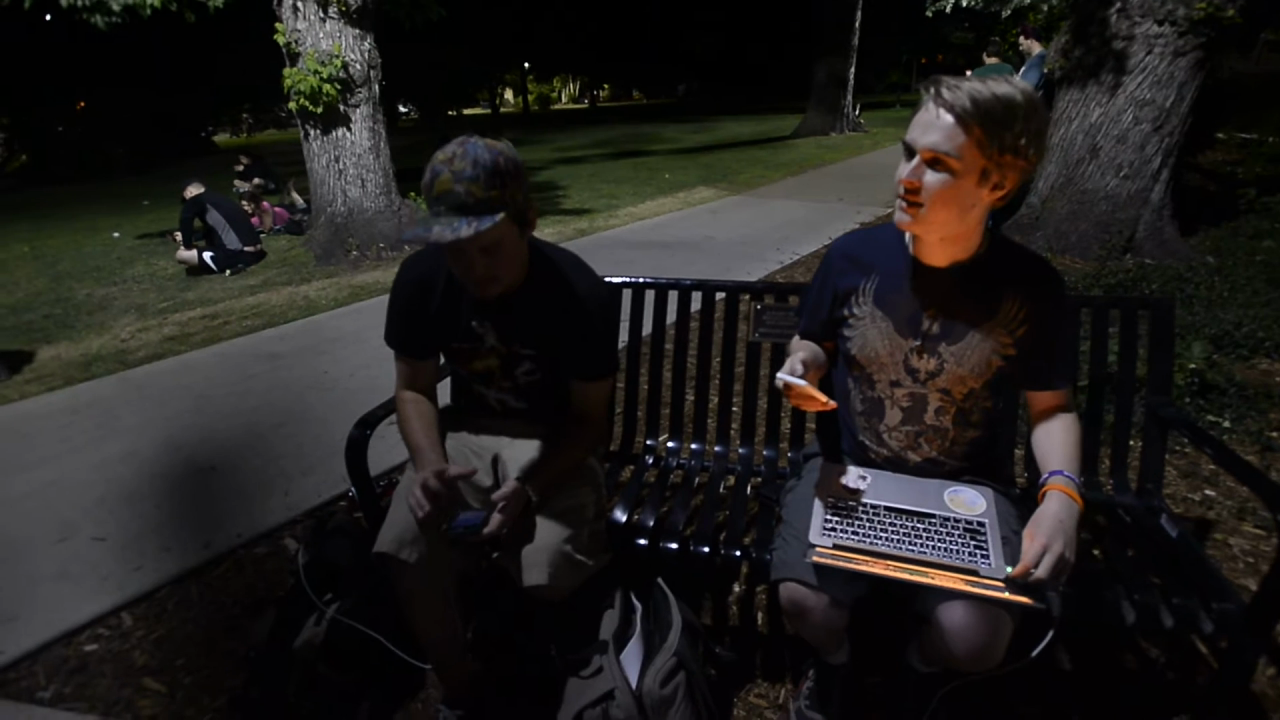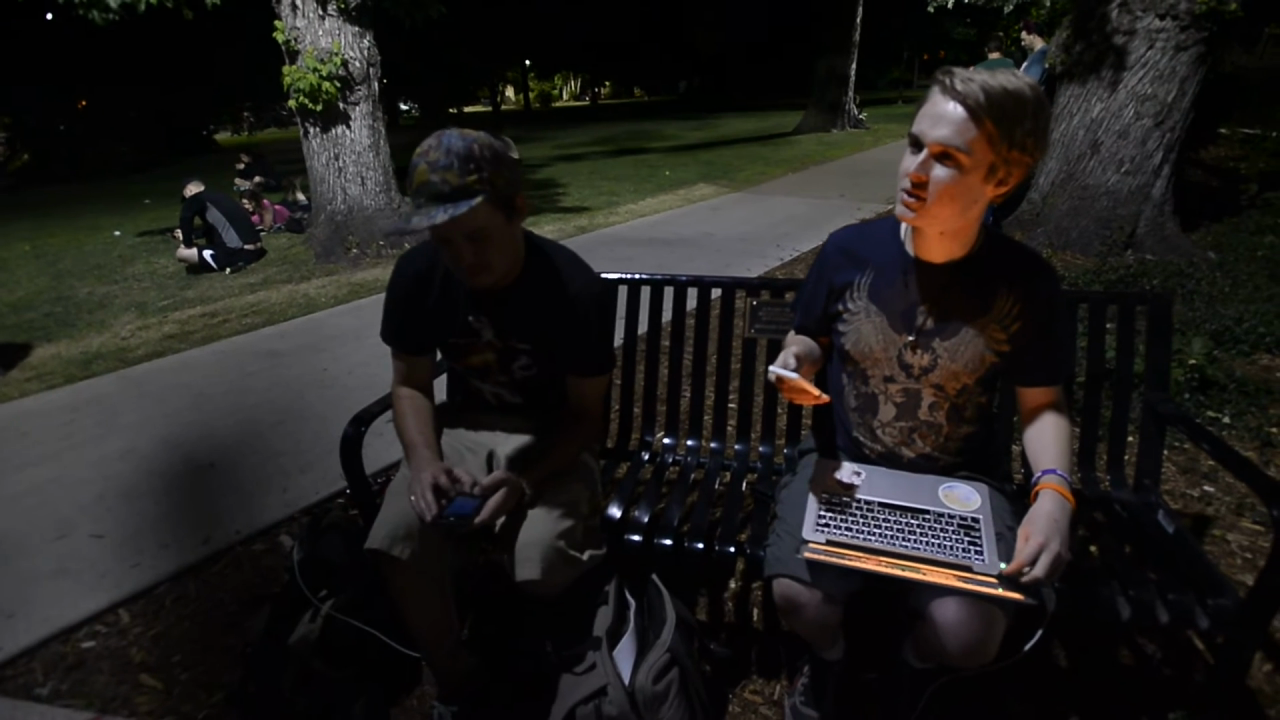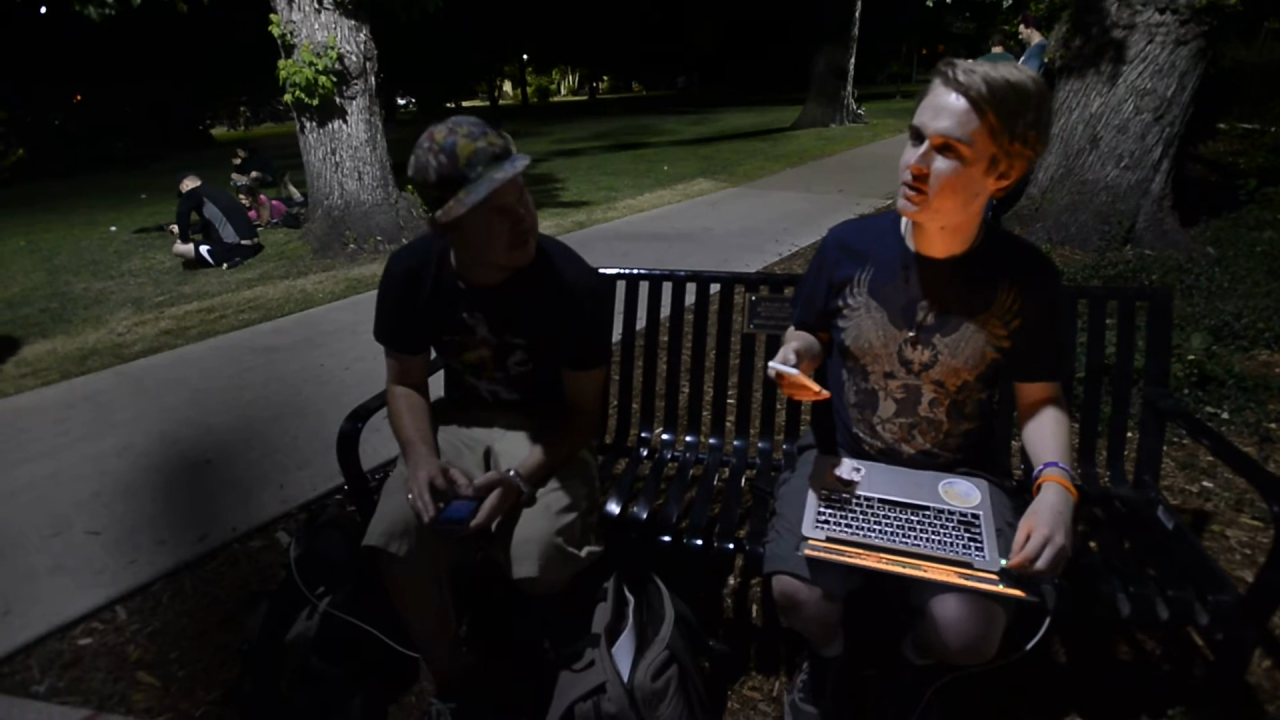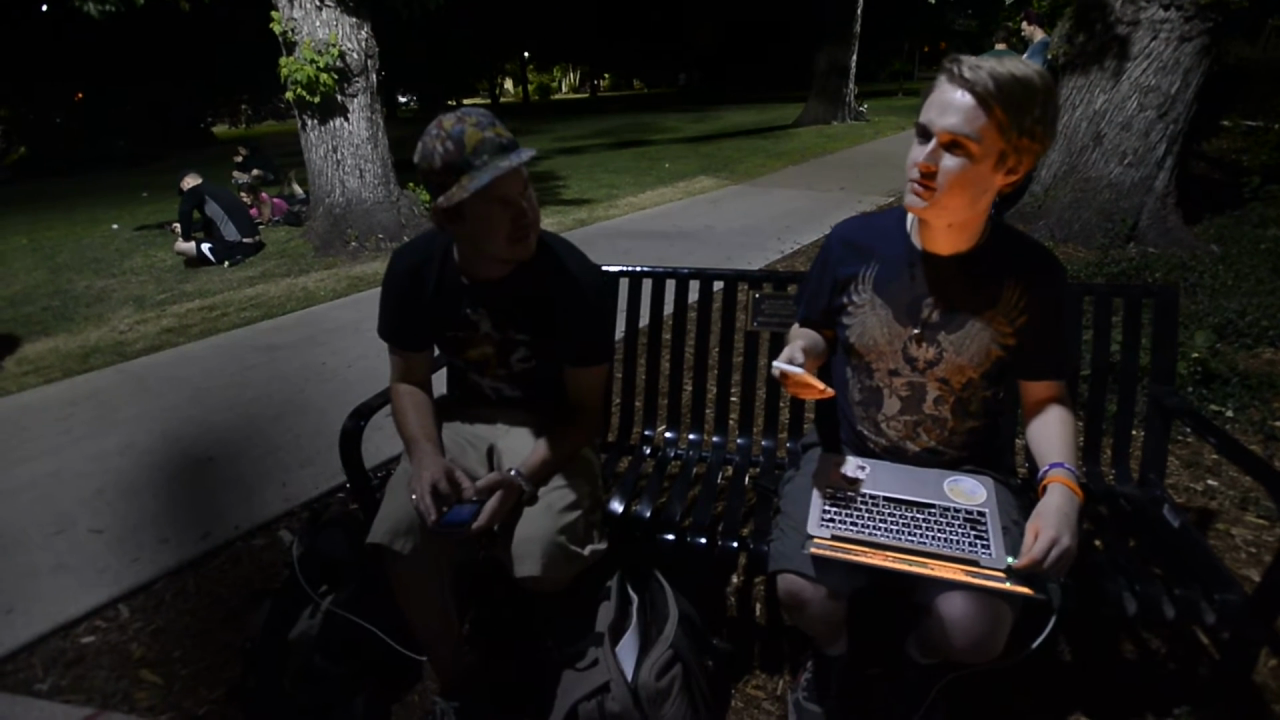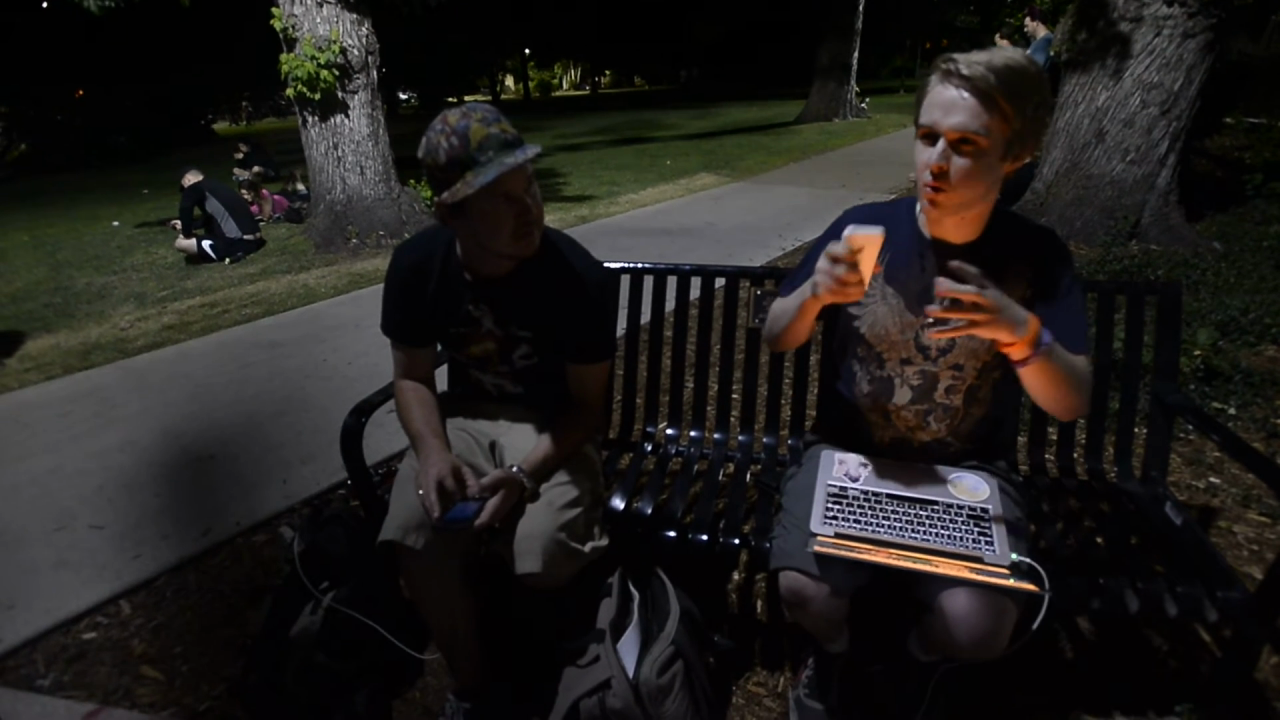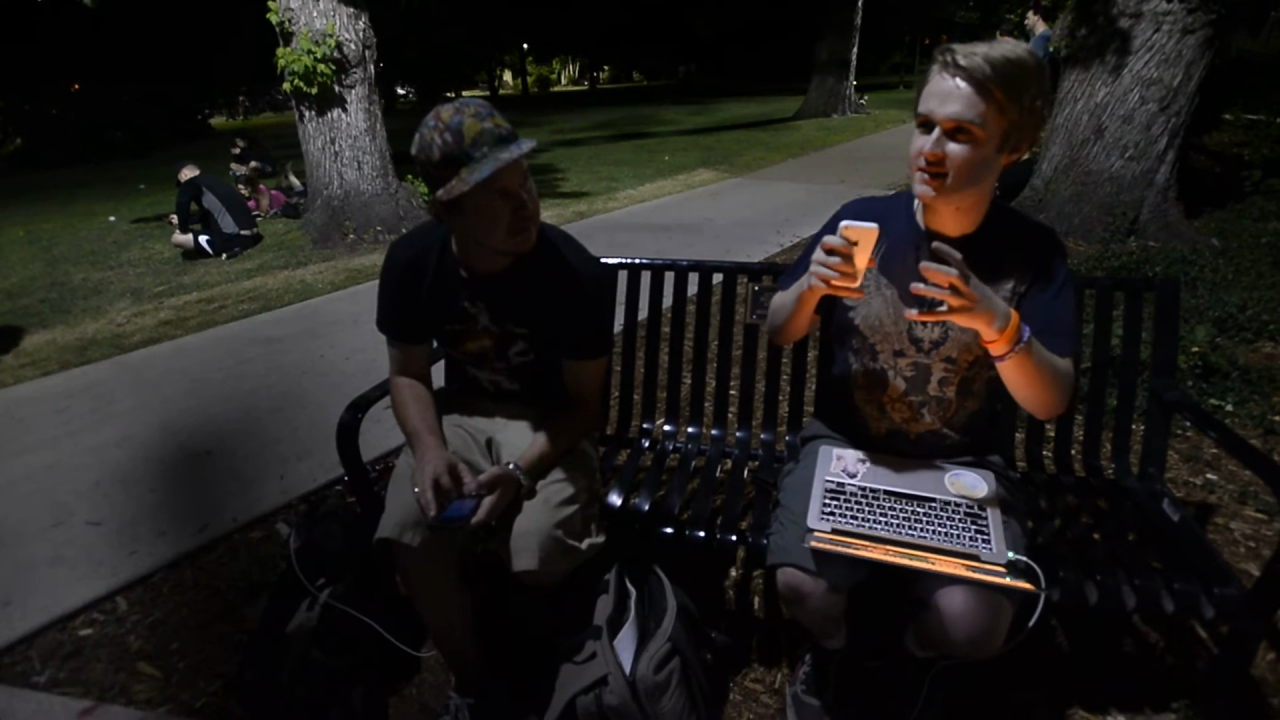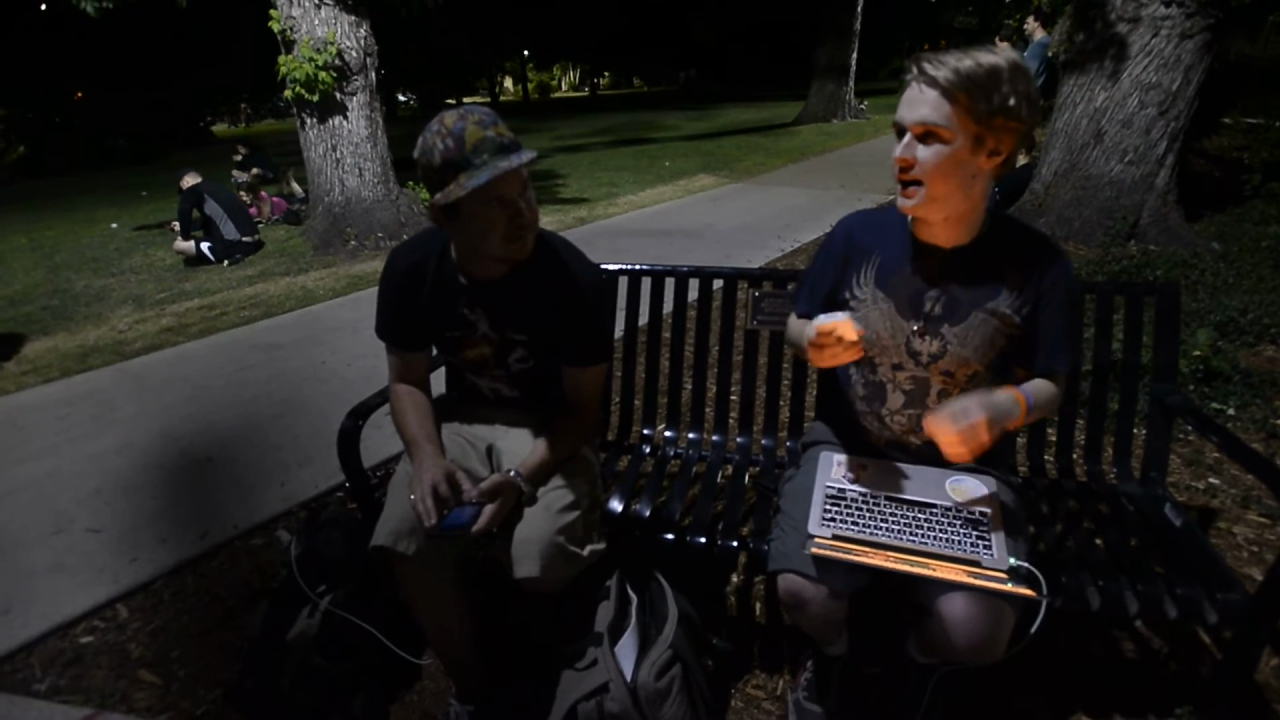
dt=0.7s
person 1, frame 1
left shoulder: (1031, 285)
right shoulder: (854, 255)
left elbow: (1051, 406)
right elbow: (816, 344)
left wrist: (1061, 492)
right wrist: (803, 368)
left hip: (966, 488)
right hip: (850, 469)
left knee: (973, 638)
right knee: (805, 601)
right ankle: (833, 662)
person 1, frame 2
left shoulder: (1025, 281)
right shoulder: (849, 251)
left elbow: (1041, 405)
right elbow: (810, 341)
left wrist: (1054, 491)
right wrist: (798, 361)
left hip: (960, 483)
right hip: (844, 466)
left knee: (967, 634)
right knee: (798, 598)
right ankle: (830, 657)
person 1, frame 3
left shoulder: (1026, 276)
right shoulder: (849, 246)
left elbow: (1039, 399)
right elbow: (809, 335)
left wrist: (1055, 484)
right wrist: (797, 357)
left hip: (960, 479)
right hip: (843, 462)
left knee: (967, 631)
right knee: (798, 595)
right ankle: (829, 655)
person 1, frame 4
left shoulder: (1031, 273)
right shoulder: (853, 242)
left elbow: (1044, 398)
right elbow: (811, 333)
left wrist: (1061, 486)
right wrist: (802, 355)
left hip: (964, 478)
right hip: (847, 459)
left knee: (974, 630)
right knee: (802, 594)
right ankle: (833, 655)
person 1, frame 5
left shoulder: (1039, 256)
right shoulder: (863, 227)
left elbow: (1072, 402)
right elbow: (777, 338)
left wrist: (1017, 329)
right wrist: (812, 295)
left hip: (966, 470)
right hip: (848, 452)
left knee: (978, 627)
right knee: (805, 592)
left ankle: (913, 662)
right ankle: (833, 652)
person 1, frame 6
left shoulder: (1033, 251)
right shoulder: (863, 220)
left elbow: (1050, 401)
right elbow: (779, 333)
left wrist: (995, 322)
right wrist: (811, 287)
left hip: (960, 463)
right hip: (845, 443)
left knee: (975, 625)
right knee: (803, 587)
left ankle: (911, 655)
right ankle: (831, 646)
person 1, frame 7
left shoulder: (1034, 264)
right shoulder: (858, 235)
left elbow: (1045, 383)
right elbow: (796, 330)
left wrist: (1001, 407)
right wrist: (812, 344)
left hip: (957, 469)
right hip: (848, 449)
left knee: (976, 632)
right knee: (804, 594)
left ankle: (913, 664)
right ankle: (831, 653)
person 2, frame 1
left shoulder: (578, 292)
right shoulder: (420, 278)
left elbow: (591, 418)
right elbow: (414, 389)
left wrist: (531, 489)
right wrist: (429, 463)
left hip: (554, 440)
right hip: (469, 431)
left knee: (549, 571)
right knee: (405, 548)
person 2, frame 2
left shoulder: (575, 289)
right shoulder: (416, 274)
left elbow: (588, 414)
right elbow: (410, 384)
left wrist: (524, 481)
right wrist: (424, 461)
left hip: (551, 435)
right hip: (464, 425)
left knee: (543, 567)
right knee: (397, 544)
person 2, frame 3
left shoulder: (573, 284)
right shoulder: (410, 272)
left elbow: (584, 410)
right elbow: (405, 383)
left wrist: (521, 480)
right wrist: (421, 458)
left hip: (548, 432)
right hip: (461, 423)
left knee: (539, 563)
right knee: (396, 541)
person 2, frame 4
left shoulder: (575, 280)
right shoulder: (414, 269)
left elbow: (585, 408)
right elbow: (409, 380)
left wrist: (523, 479)
right wrist: (426, 457)
left hip: (551, 430)
right hip: (464, 421)
left knee: (541, 561)
right knee: (401, 539)
person 2, frame 5
left shoulder: (578, 278)
right shoulder: (416, 265)
left elbow: (587, 405)
right elbow: (412, 376)
left wrist: (525, 475)
right wrist: (433, 453)
left hip: (553, 427)
right hip: (468, 417)
left knee: (543, 559)
right knee: (413, 537)
person 2, frame 6
left shoulder: (574, 272)
right shoulder: (412, 261)
left elbow: (584, 400)
right elbow: (408, 372)
left wrist: (521, 472)
right wrist: (429, 449)
left hip: (549, 422)
right hip: (462, 412)
left knee: (539, 557)
right knee: (411, 537)
person 2, frame 7
left shoulder: (575, 281)
right shoulder: (411, 268)
left elbow: (583, 408)
right elbow: (408, 381)
left wrist: (523, 480)
right wrist: (428, 459)
left hip: (551, 429)
right hip: (464, 420)
left knee: (541, 564)
right knee: (407, 544)
